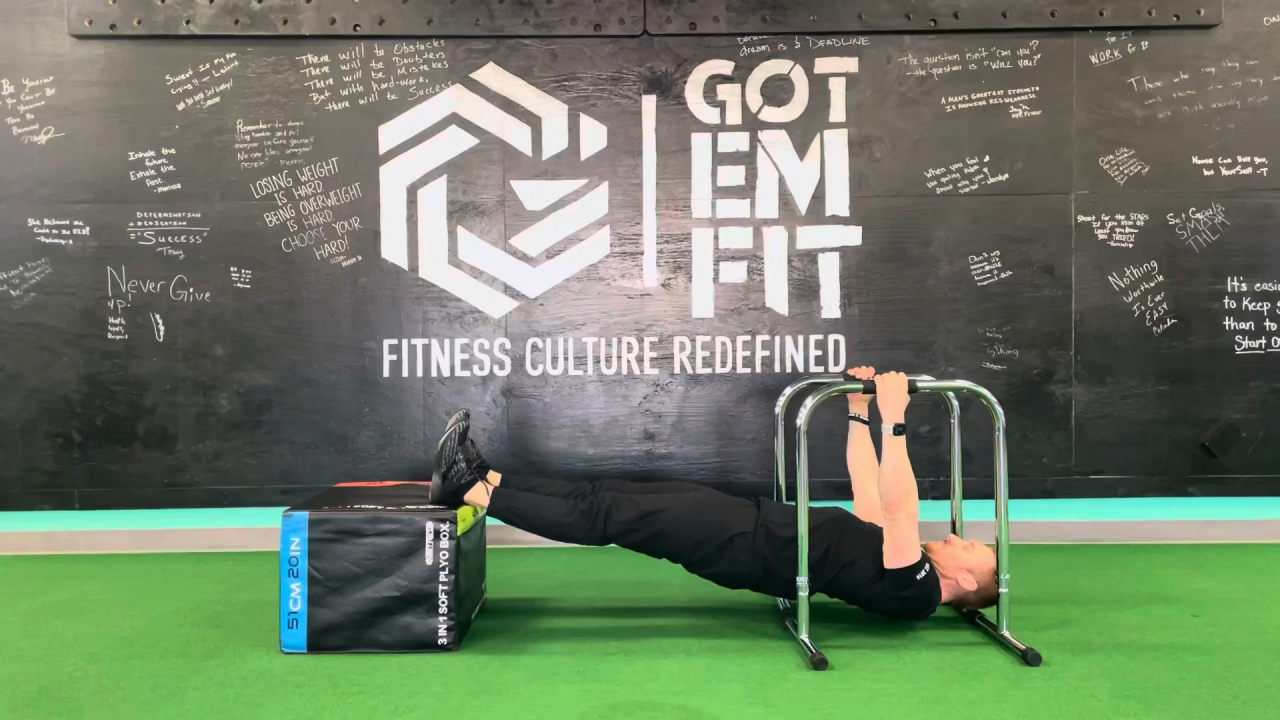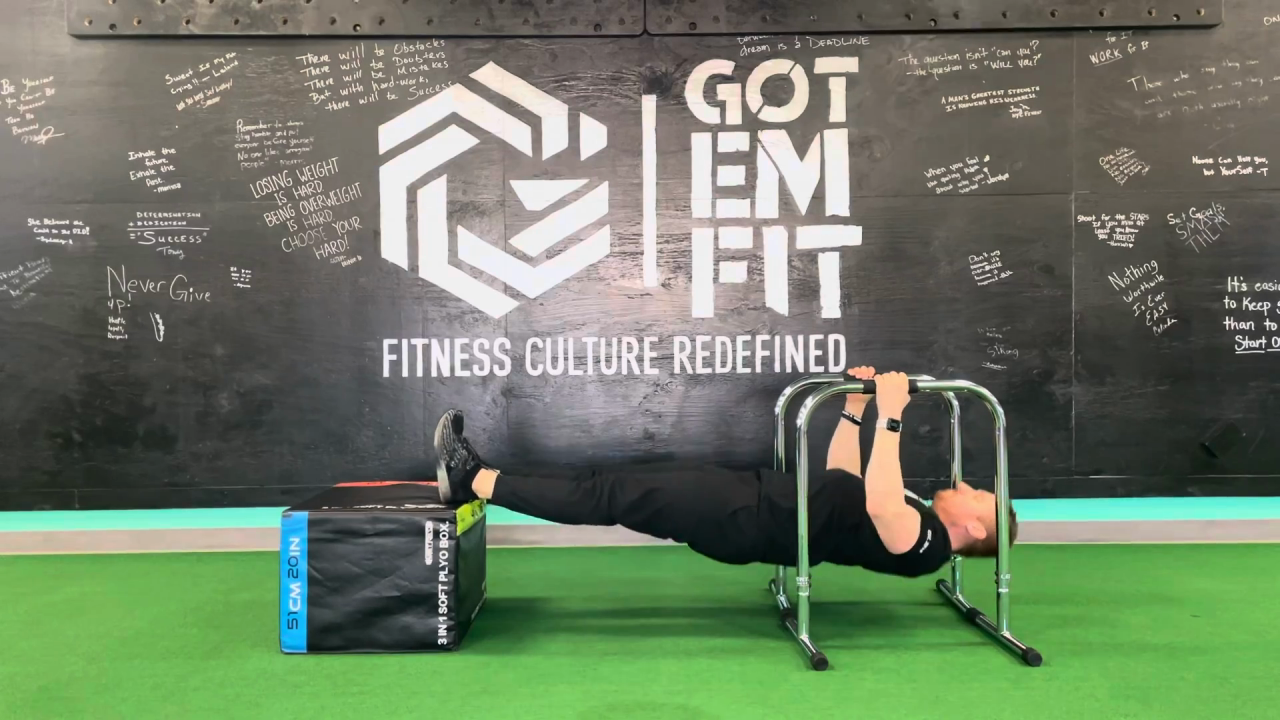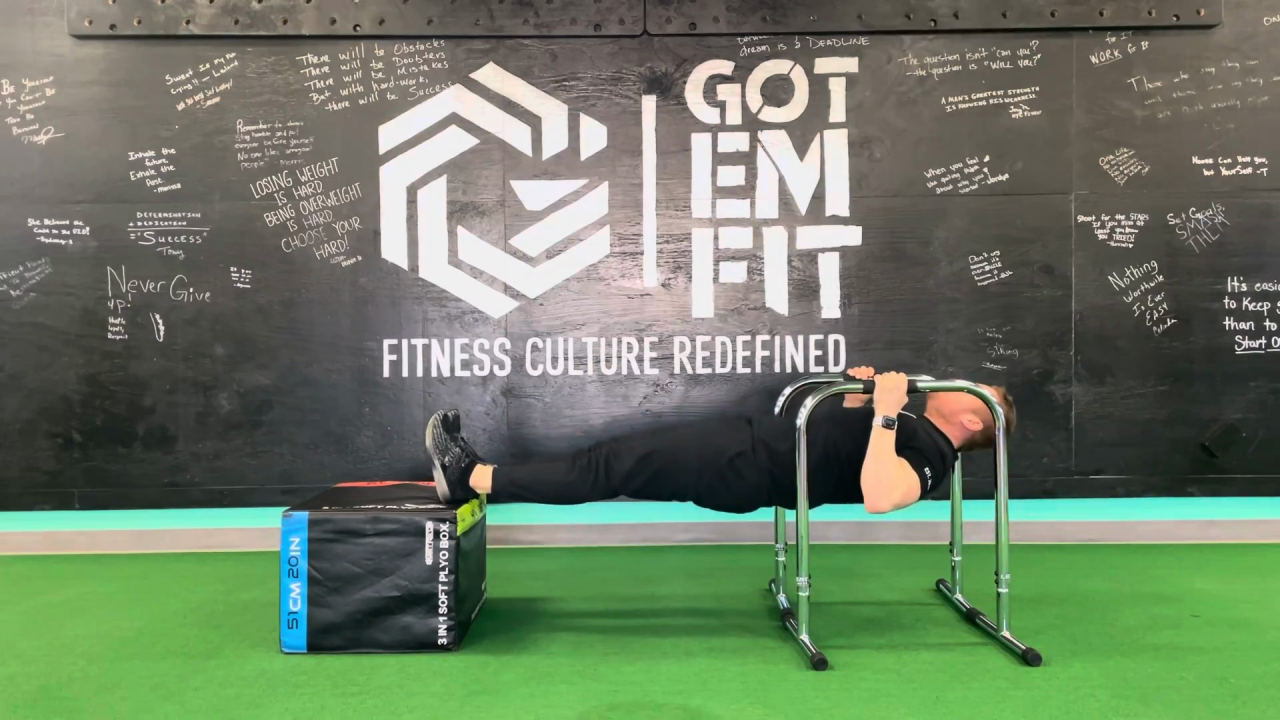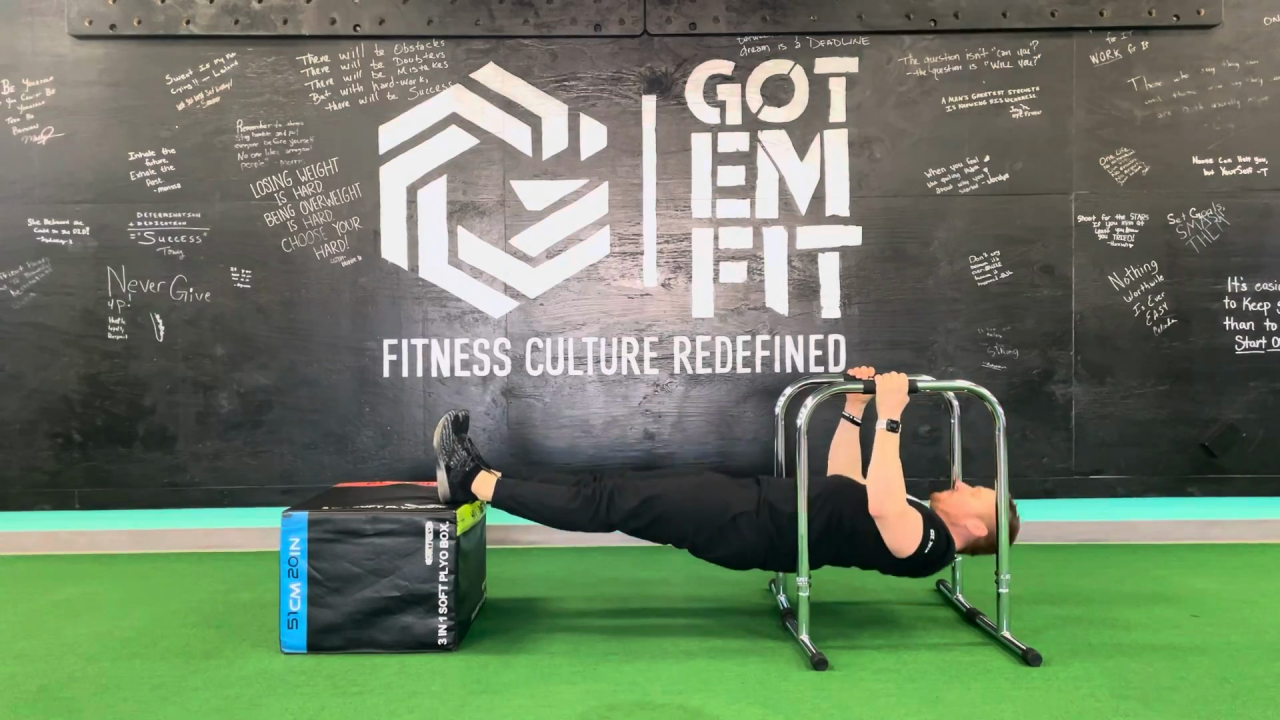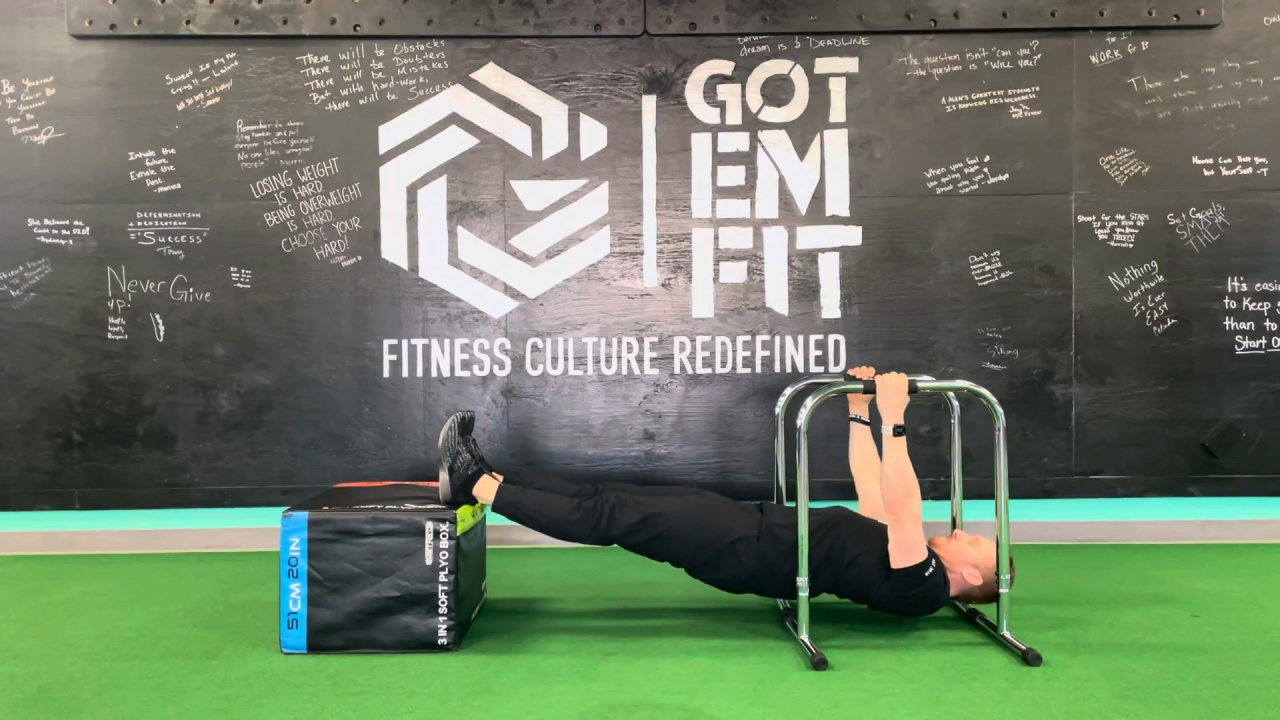
dt=0.7s
person 1, frame 1
left shoulder: (912, 592)
right shoulder: (906, 560)
left elbow: (897, 508)
right elbow: (868, 490)
left wrist: (894, 421)
right wrist: (860, 414)
left hip: (744, 545)
right hip: (754, 516)
left knee: (605, 519)
right knee: (606, 498)
left ankle: (471, 490)
right ankle: (484, 477)
person 1, frame 2
left shoulder: (923, 544)
right shoulder: (919, 516)
left elbow: (878, 504)
right elbow: (838, 475)
left wrist: (890, 418)
right wrist: (856, 406)
left hip: (746, 519)
right hip: (751, 493)
left knee: (609, 499)
right knee: (614, 485)
left ankle: (474, 481)
right ankle: (476, 476)
person 1, frame 3
left shoulder: (926, 458)
right shoulder: (917, 437)
left elbow: (878, 496)
left wrist: (884, 413)
right wrist: (860, 395)
left hip: (745, 466)
right hip: (748, 440)
left knee: (605, 471)
right knee: (610, 461)
left ankle: (471, 478)
right ankle: (475, 473)
person 1, frame 4
left shoulder: (924, 545)
right shoulder: (917, 523)
left elbow: (881, 507)
right elbow: (843, 481)
left wrist: (889, 419)
right wrist: (854, 409)
left hip: (747, 526)
right hip: (753, 499)
left knee: (605, 506)
right knee: (610, 490)
left ankle: (473, 481)
right ankle: (478, 476)
person 1, frame 5
left shoulder: (918, 586)
right shoulder: (907, 558)
left elbow: (903, 505)
right elbow: (872, 488)
left wrist: (893, 419)
right wrist: (859, 412)
left hip: (744, 550)
right hip: (750, 522)
left knee: (606, 519)
right knee: (610, 501)
left ankle: (477, 484)
right ankle: (480, 478)
